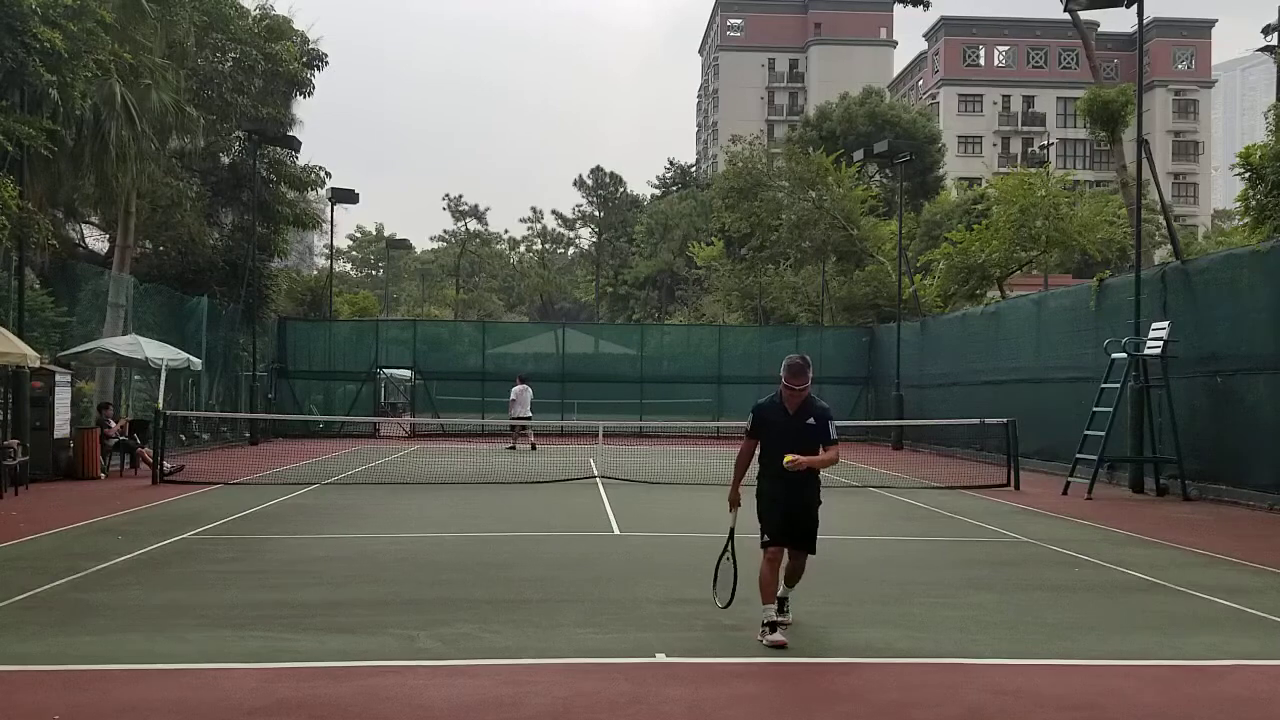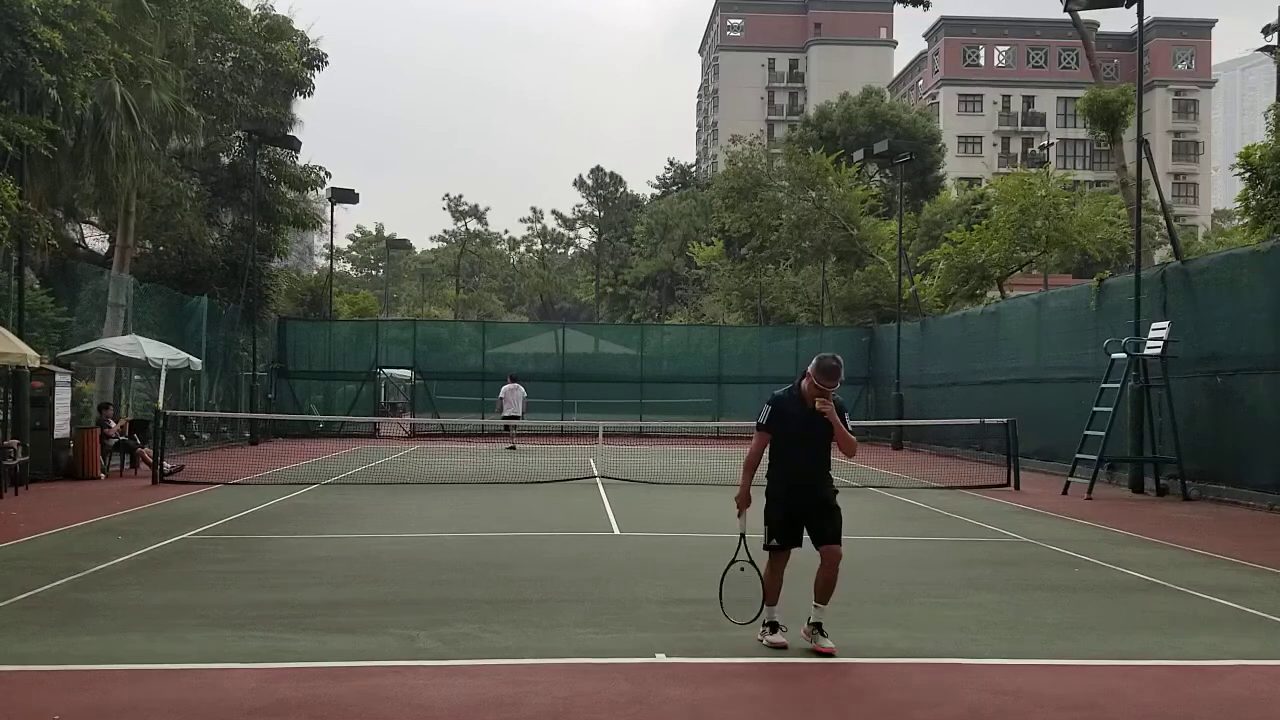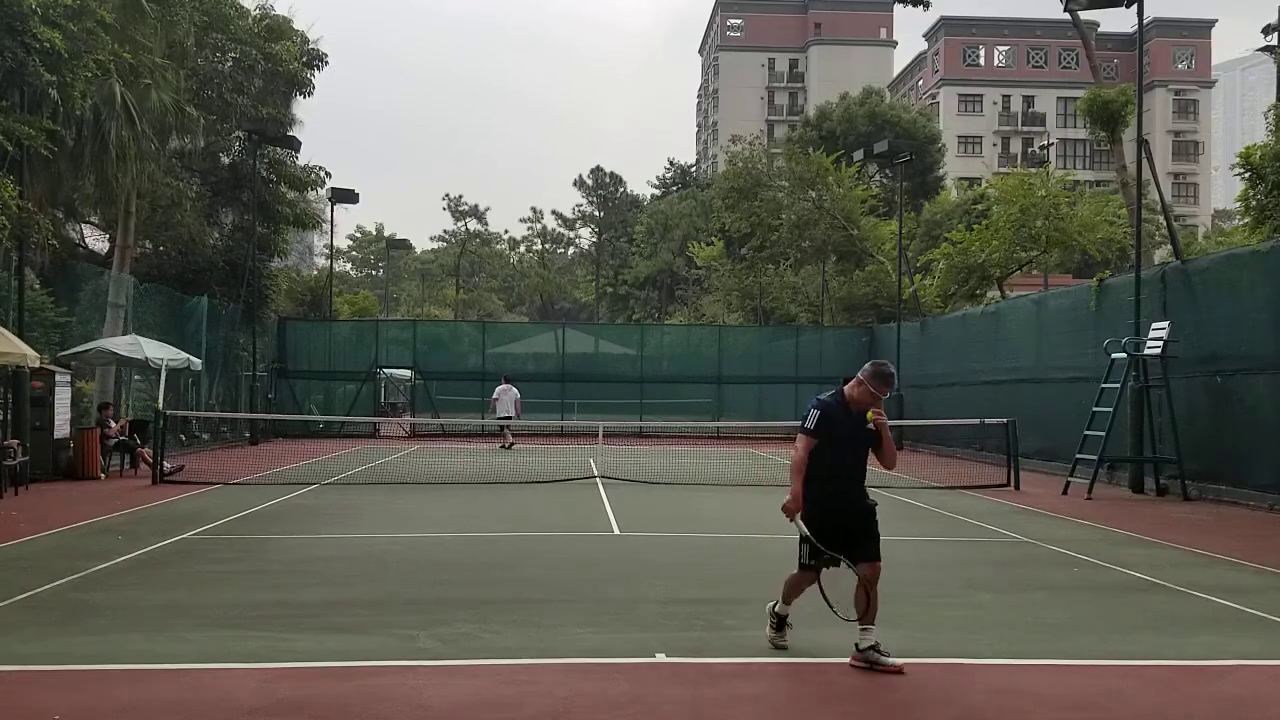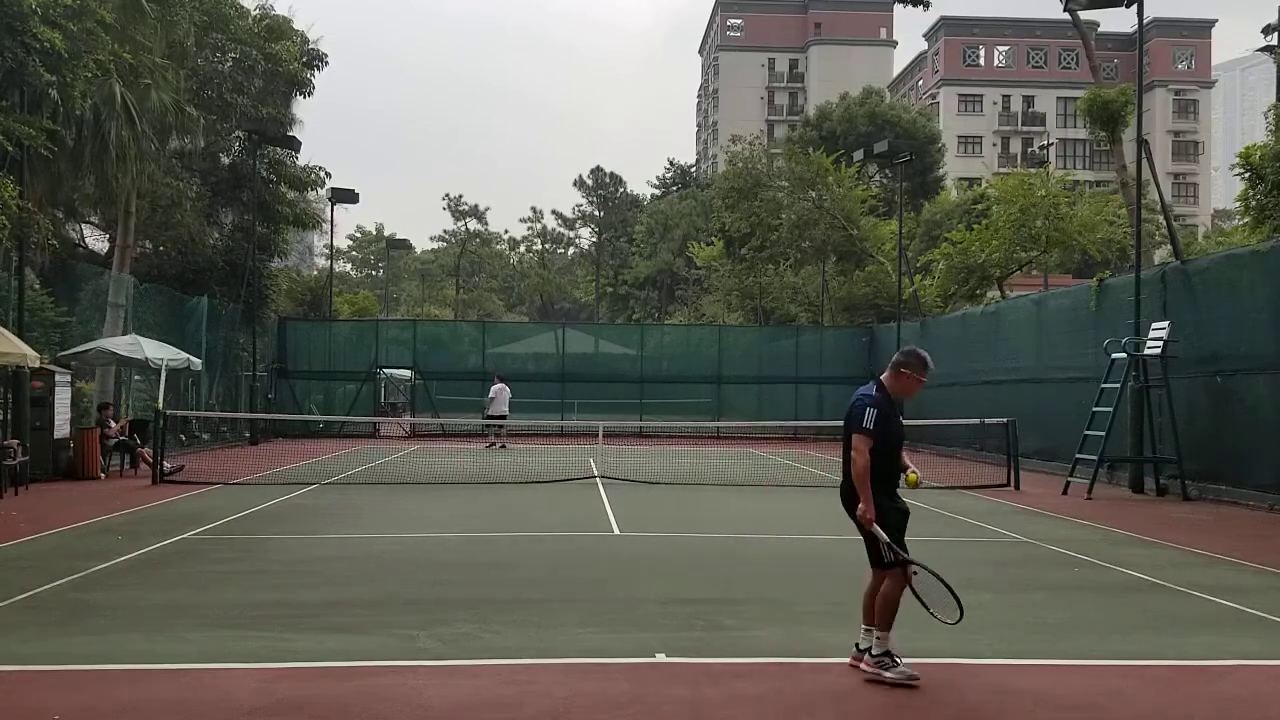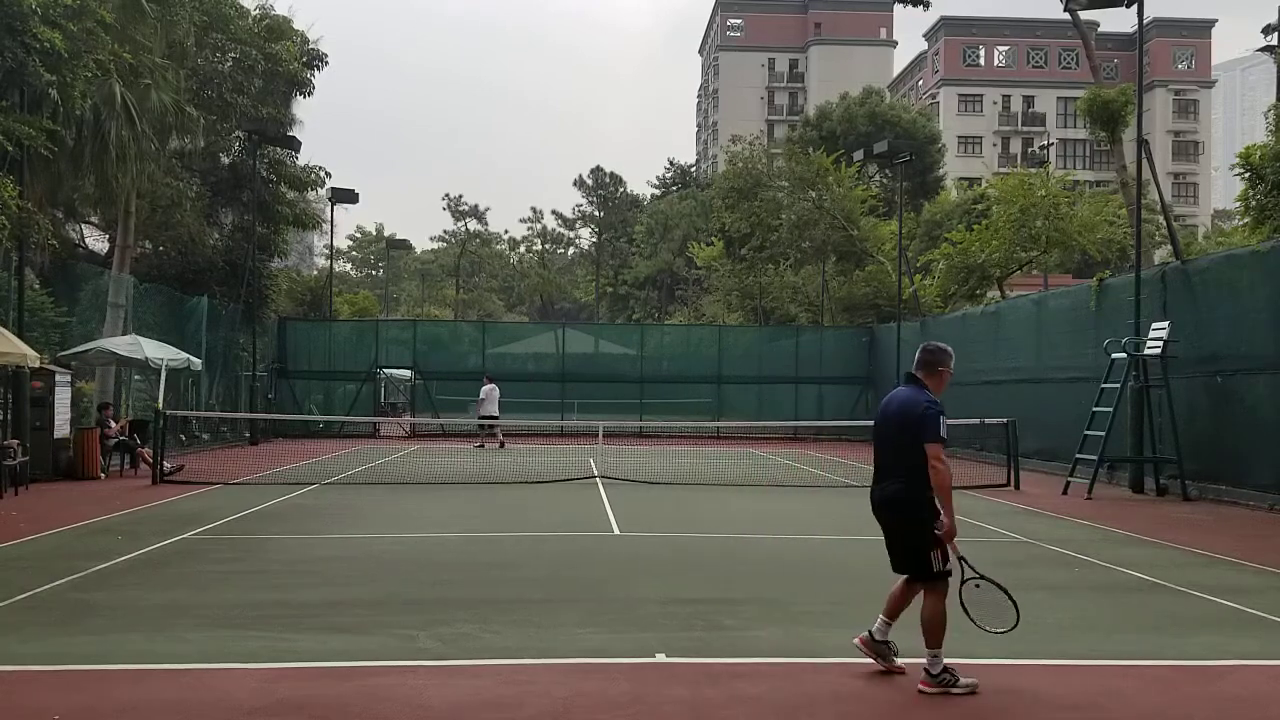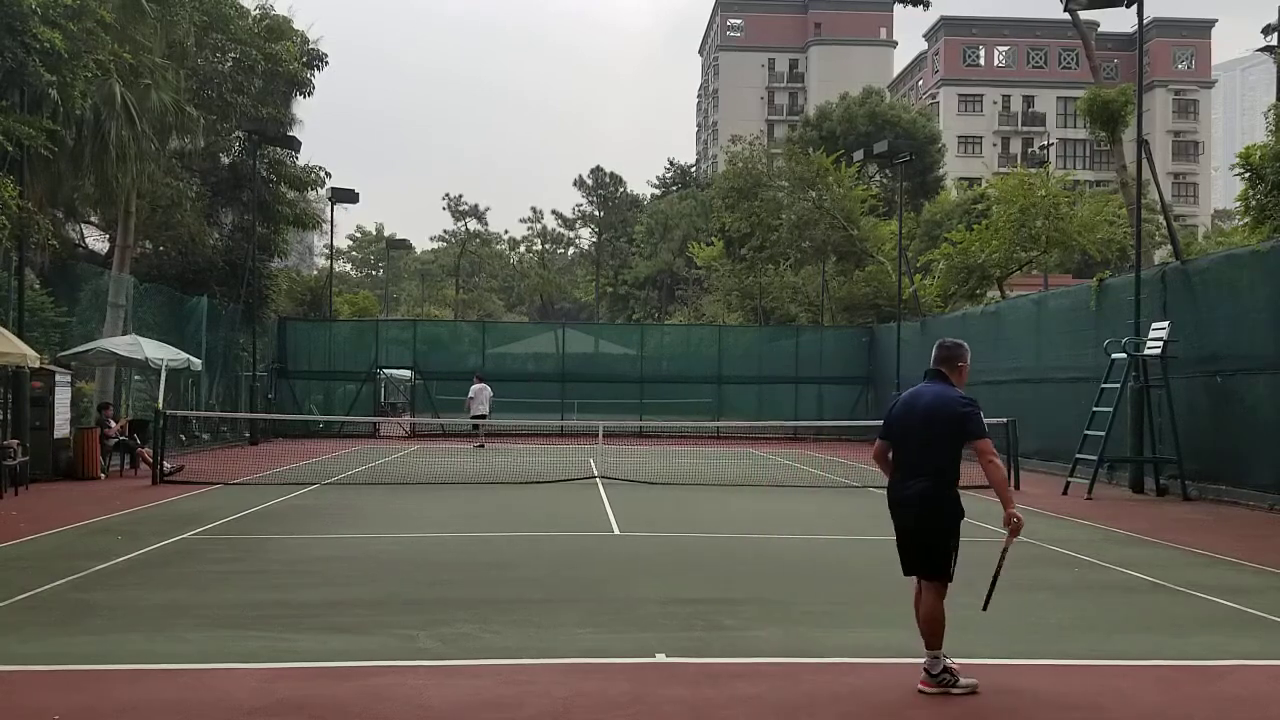
dt=0.3s
person 1, frame 1
left shoulder: (820, 412)
right shoulder: (763, 408)
left elbow: (832, 456)
right elbow: (747, 450)
left wrist: (807, 461)
right wrist: (735, 487)
left hip: (806, 497)
right hip: (771, 494)
left knee: (799, 559)
right knee: (773, 553)
left ankle: (783, 595)
right ankle: (769, 623)
person 1, frame 2
left shoulder: (835, 407)
right shoulder: (779, 401)
left elbow: (850, 450)
right elbow: (758, 446)
left wrist: (834, 420)
right wrist: (744, 487)
left hip: (820, 492)
right hip: (781, 493)
left knee: (832, 555)
right knee: (778, 557)
left ankle: (815, 624)
right ankle: (770, 622)
person 1, frame 3
left shoulder: (871, 416)
right shoulder: (824, 406)
left elbow: (889, 463)
right elbow: (801, 450)
left wrist: (884, 431)
right wrist: (794, 494)
left hip: (856, 504)
right hip: (821, 504)
left knee: (870, 570)
right knee: (810, 572)
left ankle: (865, 645)
right ankle: (779, 613)
person 1, frame 4
left shoulder: (890, 403)
right shoulder: (869, 401)
right elbow: (859, 453)
left wrist: (907, 466)
right wrist: (865, 502)
left hip: (887, 497)
right hip: (871, 501)
left knee: (883, 573)
right knee: (897, 572)
left ankle: (865, 648)
right ankle: (878, 653)
person 1, frame 5
left shoulder: (891, 400)
right shoulder: (928, 406)
right elbow: (937, 463)
right wrist: (949, 514)
left hip: (885, 499)
right hip: (911, 504)
left knee: (914, 576)
right knee: (935, 586)
left ankle: (877, 637)
right ankle: (935, 673)
person 1, frame 6
left shoulder: (903, 399)
right shoulder: (960, 404)
left elbow: (879, 453)
right elbow: (989, 458)
right wrist: (1009, 507)
left hip: (901, 501)
right hip: (936, 503)
left knee: (923, 580)
right knee: (934, 588)
left ankle: (933, 658)
right ankle: (935, 672)
